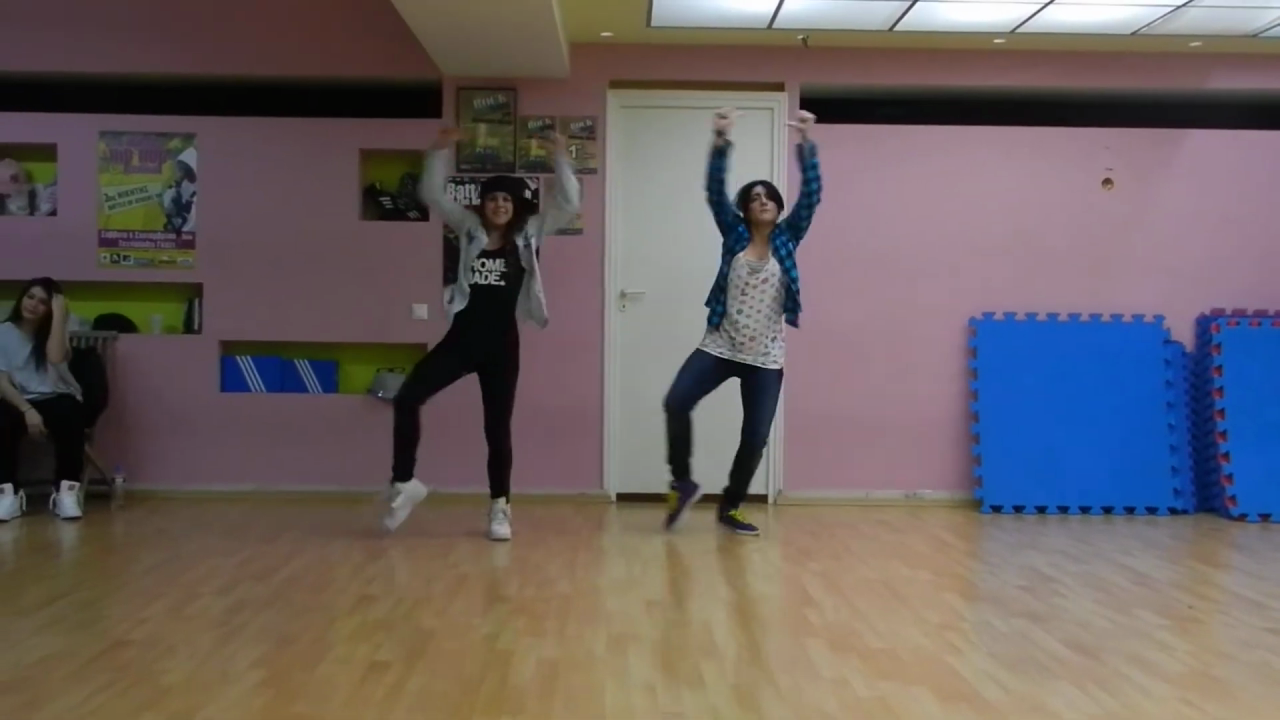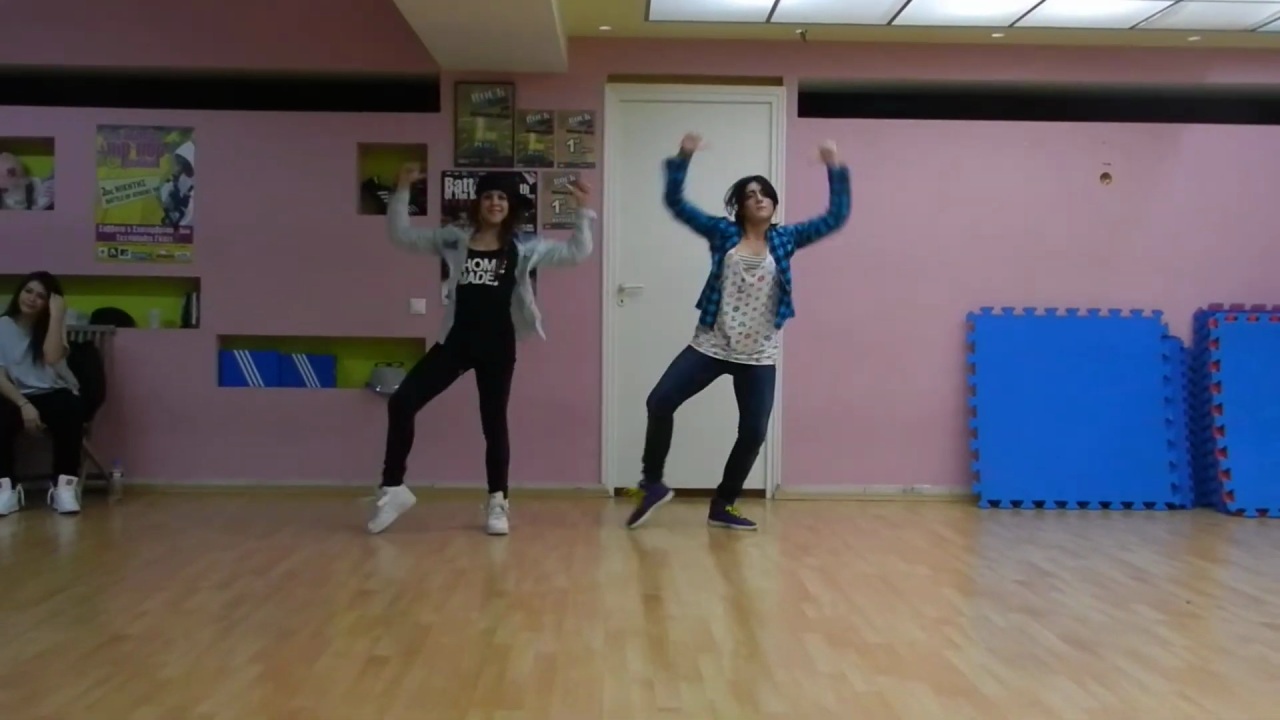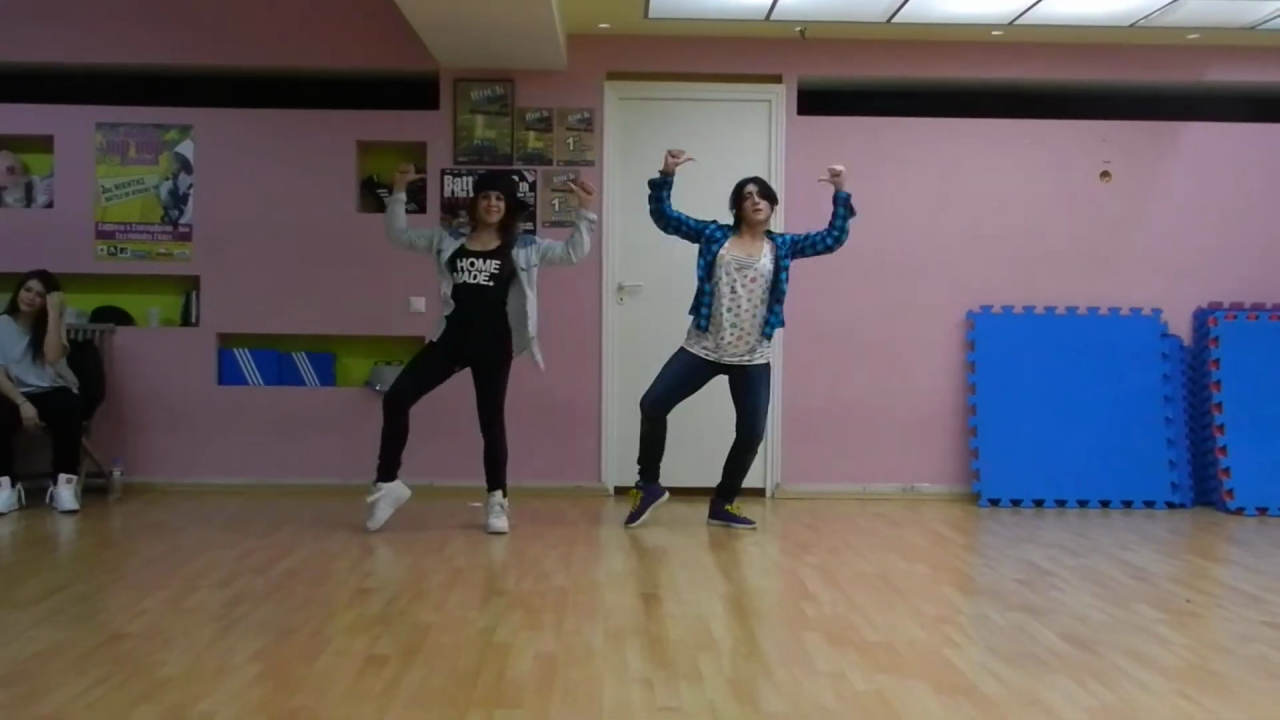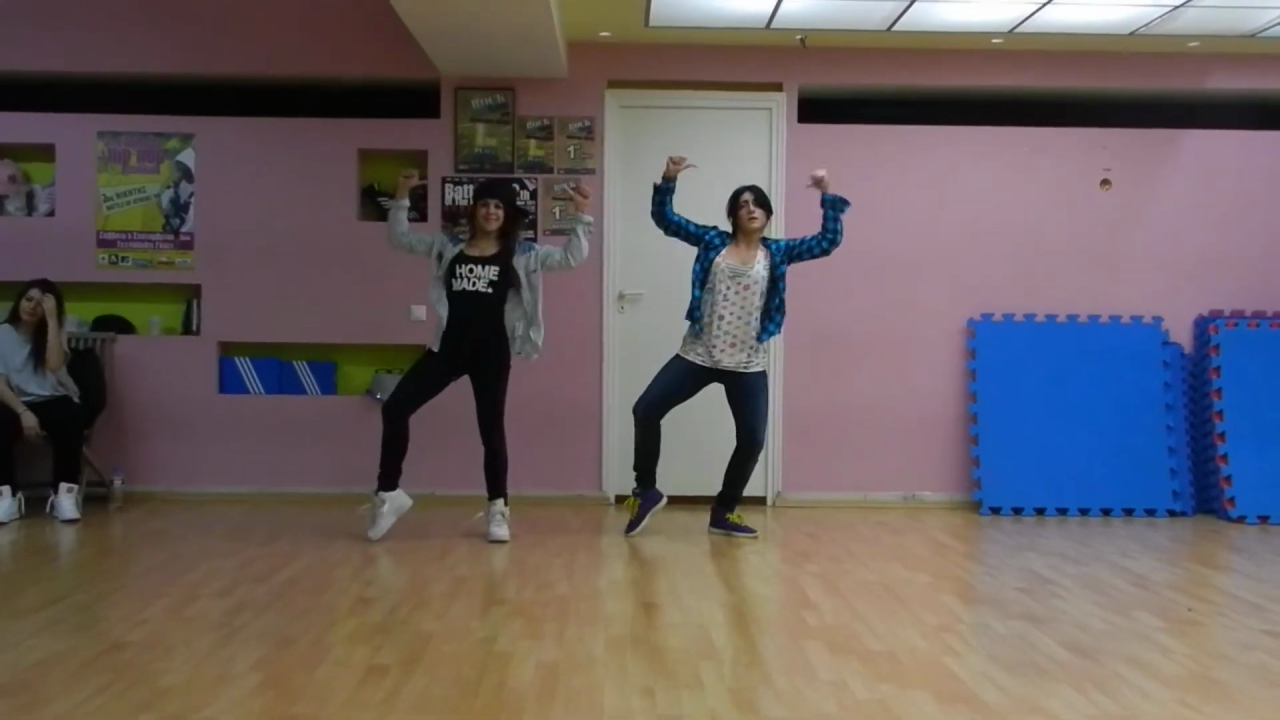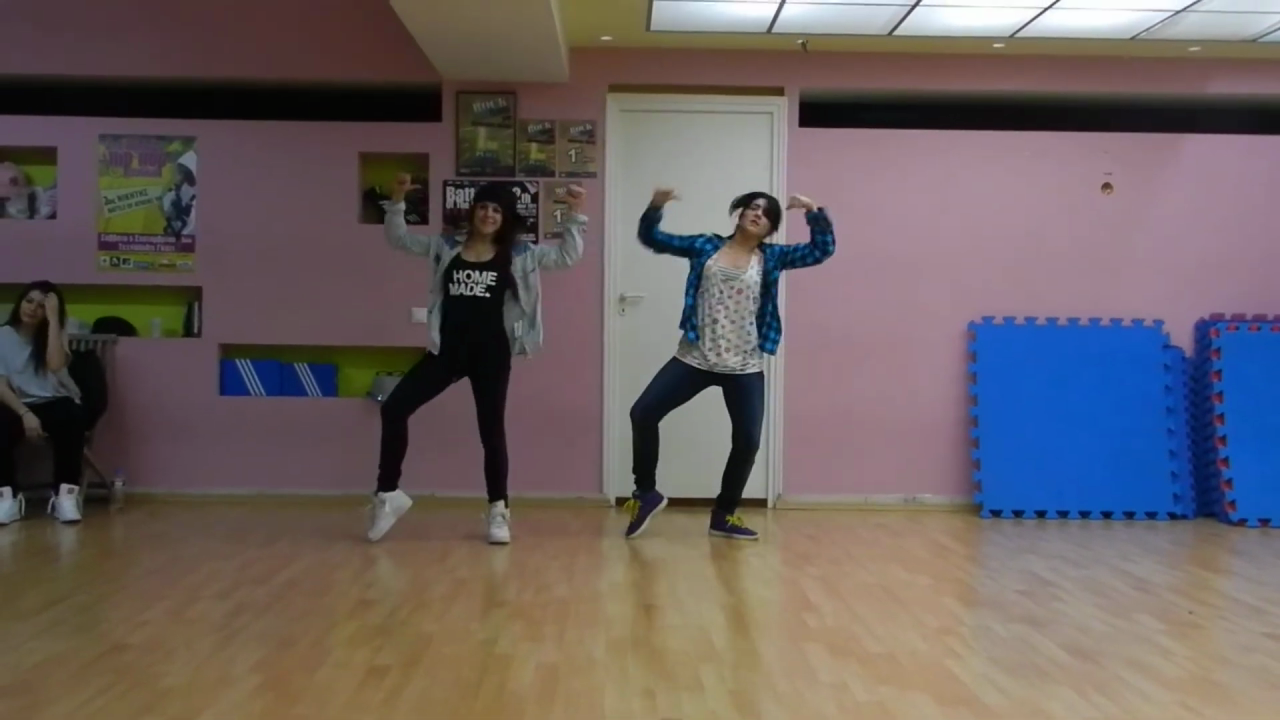
dt=0.1s
person 1, frame 1
left shoulder: (787, 238)
right shoulder: (734, 234)
left elbow: (811, 195)
right elbow: (715, 190)
left wrist: (805, 142)
right wrist: (721, 140)
left hip: (765, 359)
right hip: (719, 346)
left knee: (755, 435)
right knee: (676, 403)
left ankle: (731, 506)
right ankle: (683, 483)
person 1, frame 2
left shoulder: (785, 239)
right shoulder: (723, 234)
left elbow: (835, 217)
right elbow: (676, 203)
left wrist: (835, 169)
right wrist: (682, 158)
left hip: (758, 356)
right hip: (711, 346)
left knee: (753, 434)
right knee: (659, 403)
left ankle: (723, 504)
right ankle: (652, 485)
person 1, frame 3
left shoulder: (781, 246)
right shoulder: (715, 235)
left elbow: (834, 237)
right elbow: (662, 216)
left wrist: (839, 191)
right wrist: (666, 175)
left hip: (752, 356)
right hip: (703, 348)
left knee: (752, 431)
right knee: (653, 405)
left ankle: (723, 503)
right ankle: (649, 485)
person 1, frame 4
left shoulder: (778, 252)
right shoulder: (712, 241)
left elbow: (828, 241)
right elbow: (664, 219)
left wrist: (828, 196)
right wrist: (668, 180)
left hip: (747, 364)
right hip: (698, 354)
left knee: (753, 439)
right knee: (646, 410)
left ankle: (724, 512)
right ankle: (646, 491)
person 1, frame 5
left shoulder: (771, 257)
right shoulder: (706, 246)
left elbow: (822, 250)
right elbow: (654, 240)
left wrist: (813, 213)
right wrist: (654, 210)
left hip: (744, 366)
right hip: (694, 358)
left knee: (747, 442)
right knee: (643, 413)
left ankle: (723, 514)
right ankle: (646, 494)
person 2, frame 1
left shoulder: (527, 236)
right shoulder: (469, 227)
left elbow: (567, 205)
right elbow: (433, 193)
left wrist: (561, 159)
right wrist: (441, 151)
left hip: (501, 345)
right hip: (461, 338)
left knee: (498, 428)
right knee: (407, 399)
left ankle: (498, 508)
right ankle: (406, 484)
person 2, frame 2
left shoulder: (525, 245)
right shoulder: (454, 239)
left elbow: (576, 252)
right elbow: (403, 235)
left wrist: (584, 210)
right wrist: (403, 191)
left hip: (498, 345)
right hip: (457, 341)
left knee: (494, 427)
right knee: (401, 404)
left ankle: (497, 503)
right ankle: (393, 489)
person 2, frame 3
left shoulder: (523, 246)
right shoulder: (449, 239)
left elbow: (574, 253)
right elbow: (398, 235)
left wrist: (584, 211)
right wrist: (398, 193)
left hip: (493, 343)
right hip: (451, 338)
left knee: (491, 422)
right knee: (396, 400)
left ankle: (497, 502)
right ankle: (387, 486)
person 2, frame 4
left shoulder: (522, 253)
right shoulder: (448, 246)
left elbow: (572, 257)
right elbow: (400, 239)
left wrist: (581, 216)
right wrist: (401, 198)
left hip: (491, 350)
right hip: (449, 346)
left knee: (491, 429)
right knee: (395, 408)
left ankle: (497, 510)
right ankle: (389, 494)
person 2, frame 5
left shoulder: (518, 253)
right shoulder: (446, 245)
left elbow: (568, 257)
right elbow: (399, 239)
left wrist: (575, 216)
right wrist: (397, 201)
left hip: (490, 351)
right hip: (447, 349)
left knee: (491, 431)
right knee: (394, 409)
left ankle: (498, 512)
right ankle: (388, 496)
person 3, frame 1
left shoulder: (55, 330)
left elbow: (56, 358)
left wrist: (59, 315)
right wrist: (27, 410)
left hip: (57, 399)
left knee: (72, 415)
left ankle: (67, 491)
person 3, frame 2
left shoulder: (53, 326)
left elbow: (52, 357)
left wrist: (56, 314)
right wrist: (24, 405)
left hip: (54, 394)
left knee: (70, 410)
left ankle: (65, 486)
person 3, frame 3
left shoulder: (53, 324)
left elbow: (53, 358)
left wrist: (54, 312)
right wrist: (22, 403)
left hip: (53, 393)
left knee: (70, 407)
left ankle: (64, 485)
person 3, frame 4
left shoulder: (54, 332)
left elbow: (55, 364)
left wrist: (52, 318)
right wrist: (23, 412)
left hip: (54, 401)
left knee: (71, 417)
left ankle: (65, 494)
person 3, frame 5
left shoulder: (56, 334)
left elbow: (56, 365)
left wrist: (53, 318)
right wrist: (25, 414)
left hip: (55, 403)
left knee: (72, 417)
left ankle: (66, 495)
